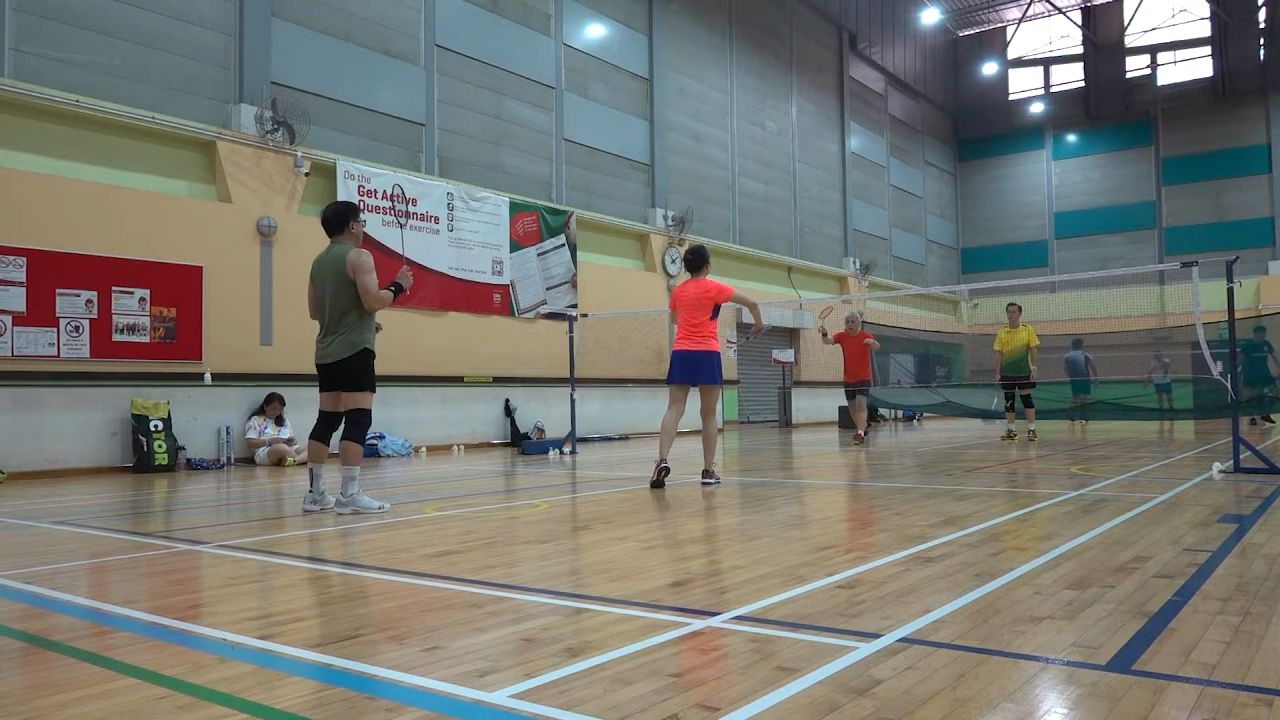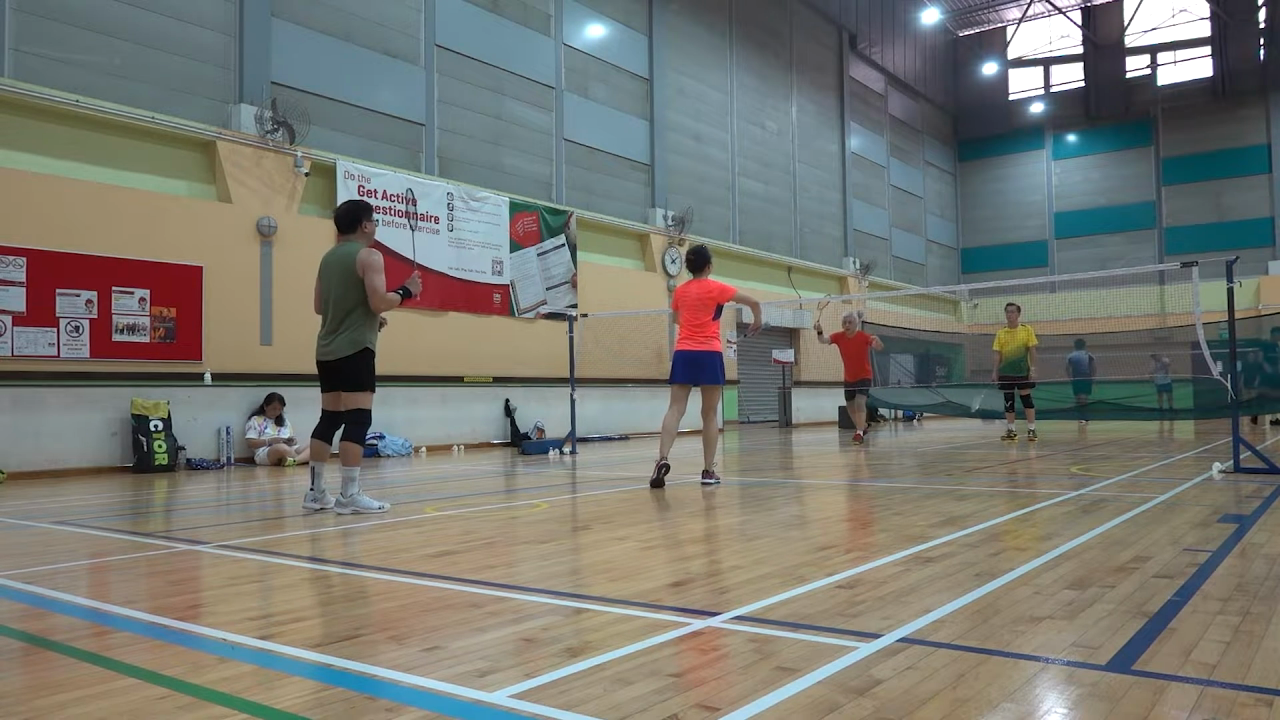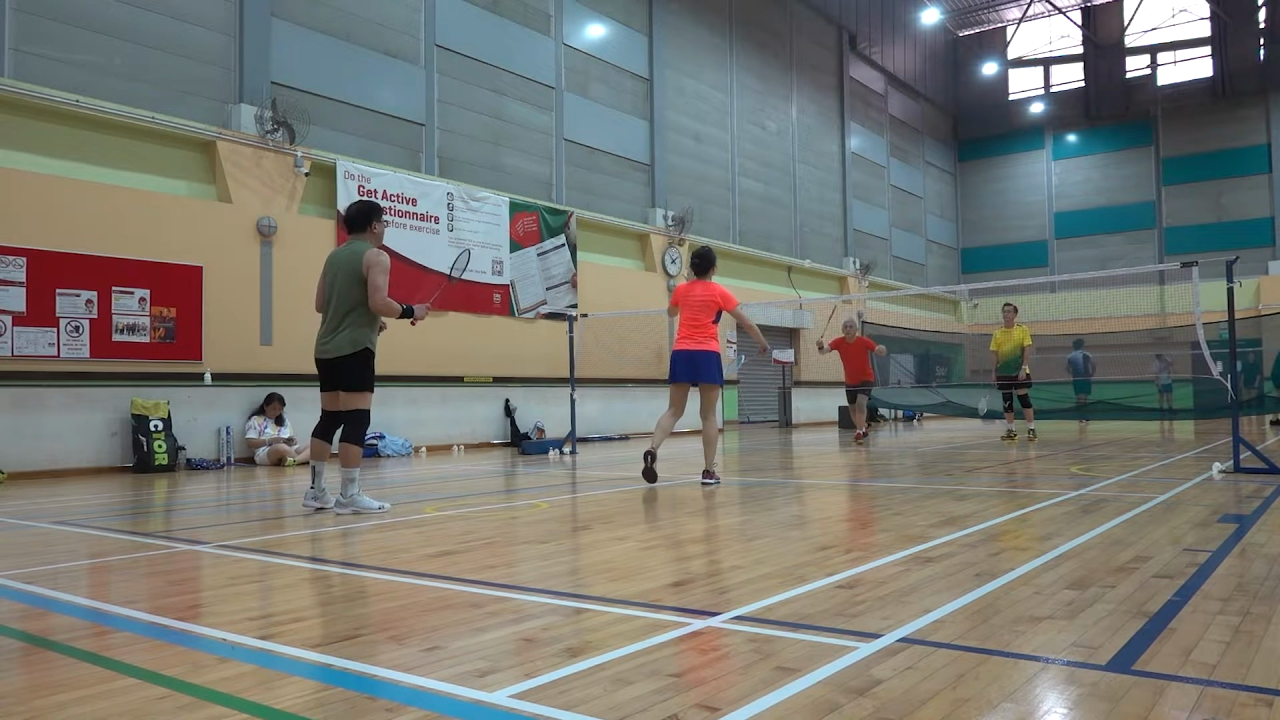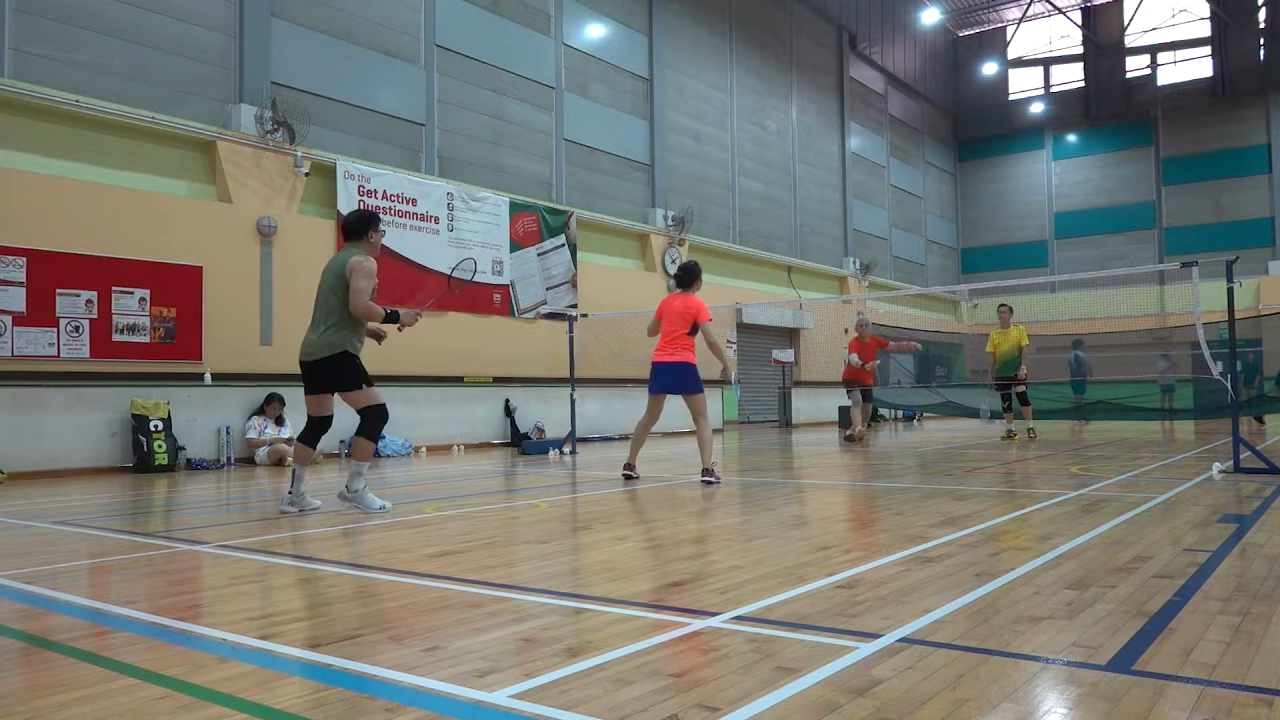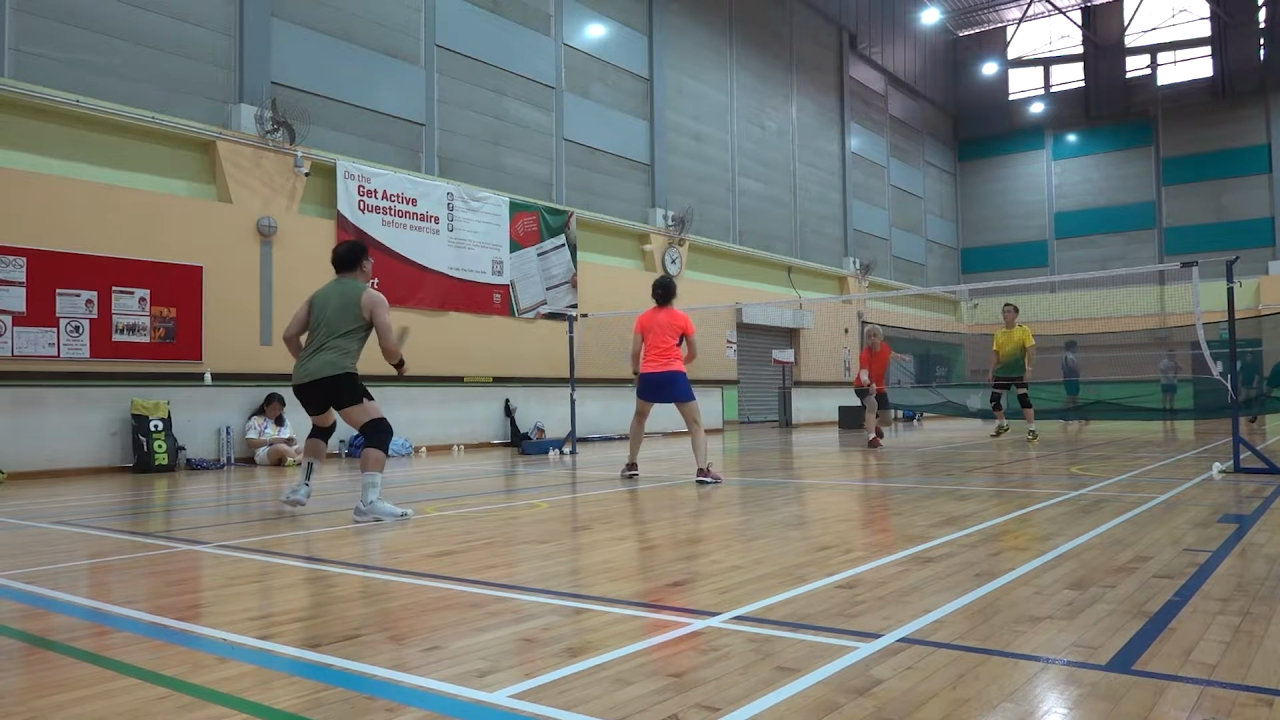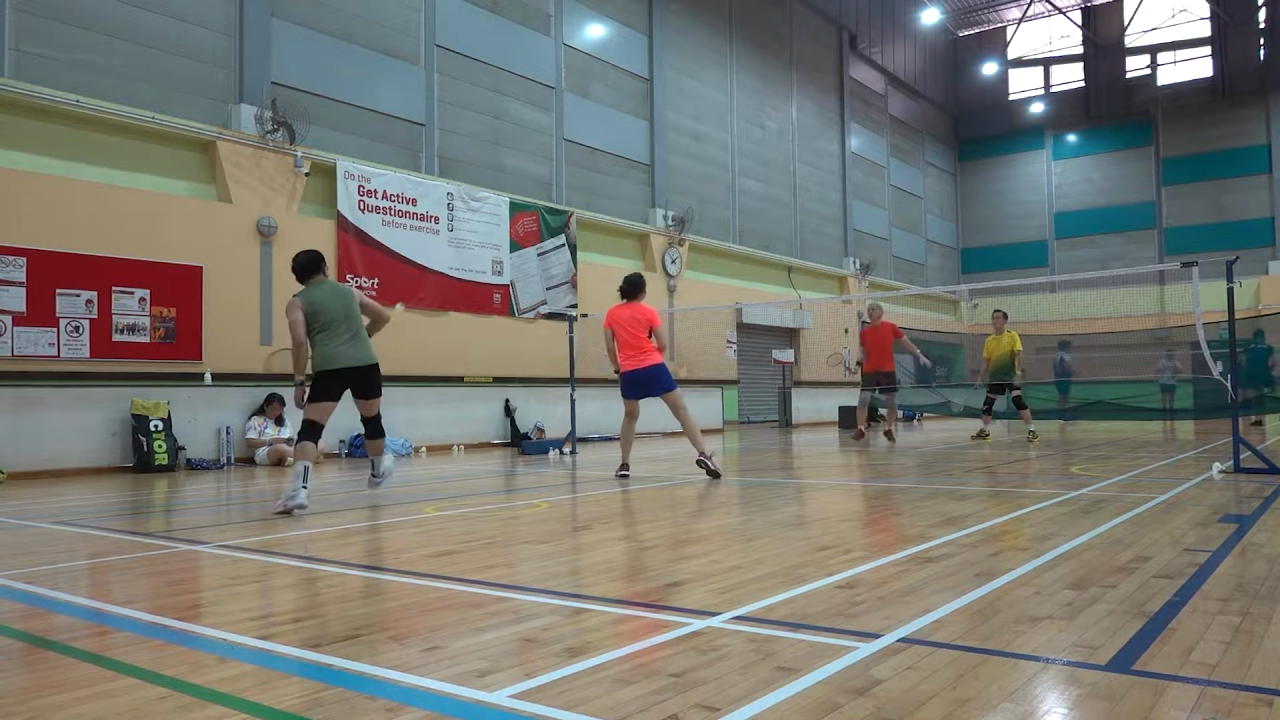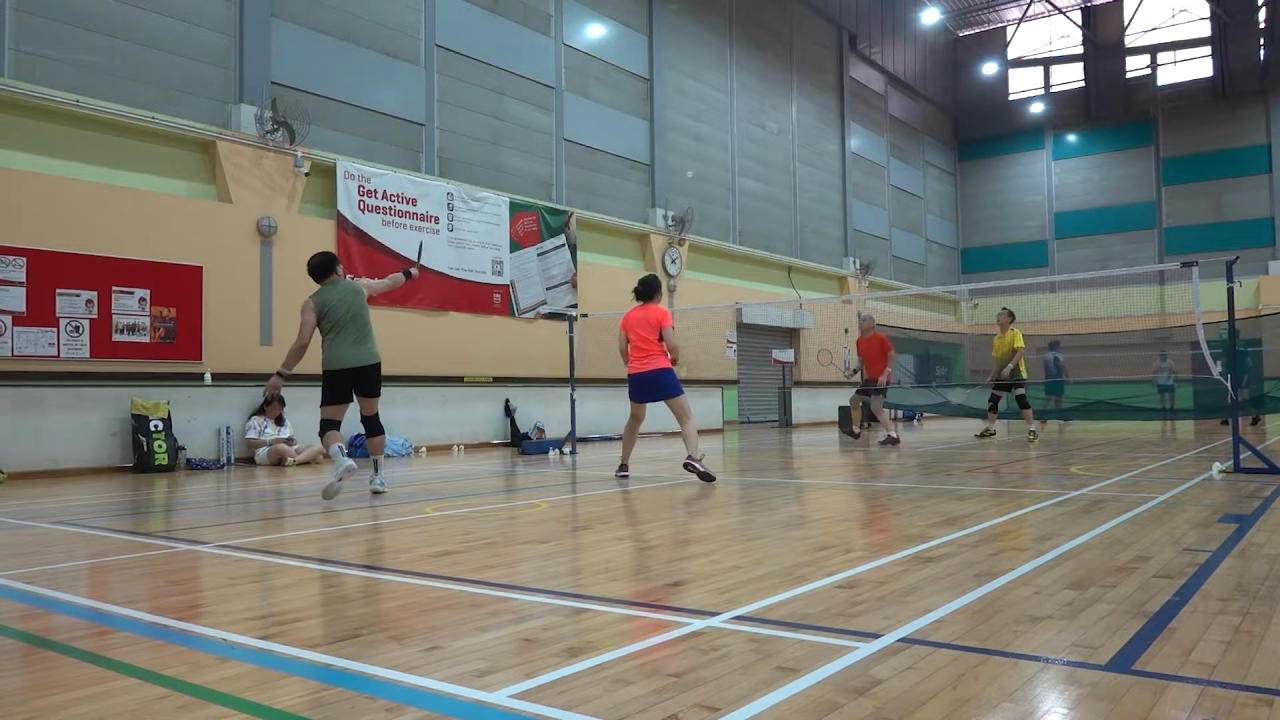
dt=0.4s
person 1, frame 1
left shoulder: (318, 262)
right shoulder: (358, 256)
right elbow: (373, 301)
right wrist: (398, 286)
left hip: (326, 352)
right hip: (354, 351)
left knee: (326, 420)
right knee: (358, 420)
left ankle: (315, 493)
right ankle: (350, 495)
person 1, frame 2
left shoulder: (328, 258)
right shoulder: (369, 256)
right elbow: (379, 301)
right wrist: (407, 291)
left hip: (327, 350)
right hip: (354, 350)
left knee: (329, 419)
right knee: (358, 420)
left ankle: (316, 492)
right ankle: (350, 495)
person 1, frame 3
left shoulder: (333, 256)
right shoulder: (375, 256)
right elbow: (378, 302)
right wrist: (411, 312)
left hip: (326, 349)
right hip: (354, 349)
left knee: (329, 419)
right knee: (356, 421)
left ankle: (316, 490)
right ankle: (349, 495)
person 1, frame 4
left shoulder: (334, 262)
right shoulder: (364, 262)
right elbow: (359, 306)
left wrist: (365, 329)
right wrist: (396, 317)
left hip: (311, 354)
right hip: (335, 353)
left knee: (317, 423)
right knee: (376, 414)
left ankle: (294, 495)
right ankle: (355, 488)
person 1, frame 5
left shoulder: (319, 295)
right shoulder: (372, 297)
left elbow: (290, 335)
right elbow: (388, 346)
right wrist: (399, 363)
left hip: (306, 377)
right hip: (339, 375)
left knee: (323, 428)
right knee: (379, 431)
left ankle: (301, 488)
right ankle: (370, 502)
person 1, frame 6
left shoulder: (298, 302)
right shoulder: (350, 292)
left elbow: (299, 342)
right elbow: (383, 316)
left wrist: (300, 380)
left hip: (329, 368)
right hip: (364, 364)
left knee: (310, 430)
right knee: (372, 419)
left ankle: (299, 490)
right ankle: (378, 471)
person 1, frame 7
left shoulder: (313, 303)
right shoulder: (360, 286)
left elbow: (302, 343)
right elbow: (389, 282)
left wrist: (281, 374)
right wrist: (408, 273)
left hip: (336, 367)
right hip: (368, 363)
left knee: (330, 425)
right knee: (371, 418)
left ankle: (341, 461)
right ankle: (378, 477)
person 2, frame 1
left shoulder: (678, 290)
right shoulder: (714, 288)
right elbow: (751, 303)
right wrist: (758, 324)
left hip: (681, 354)
right hip: (706, 354)
left knee: (674, 410)
right knee: (708, 414)
left ankle: (662, 461)
right ankle: (708, 471)
person 2, frame 2
left shoulder: (679, 291)
right shoulder: (717, 288)
right elbow: (754, 302)
right wrist: (757, 321)
left hip: (683, 354)
right hip: (709, 355)
left knee: (675, 410)
right knee: (709, 414)
left ankle: (663, 459)
right ankle: (708, 471)
person 2, frame 3
left shoulder: (681, 290)
right shoulder: (720, 293)
left elbow: (671, 313)
right elbow: (746, 324)
right wrist: (763, 342)
left hip: (681, 354)
right hip: (707, 355)
left knee: (673, 410)
right knee: (708, 415)
left ankle: (652, 450)
right ankle: (709, 471)
person 2, frame 4
left shoulder: (666, 302)
right shoulder: (698, 305)
left elbow: (650, 332)
right elbow: (710, 340)
right wrist: (725, 364)
left hip: (659, 364)
right hip: (683, 366)
left knee: (649, 417)
right knee: (701, 419)
left ankle: (630, 465)
right ankle: (707, 469)
person 2, frame 5
left shoulder: (643, 318)
right shoulder: (683, 318)
left elbow: (636, 351)
right elbow: (693, 354)
left wrist: (635, 371)
left hip: (648, 375)
right hip: (675, 375)
left knee: (640, 416)
right knee: (695, 425)
left ankle: (631, 464)
right ankle: (702, 470)
person 2, frame 6
left shoulder: (612, 314)
right shoulder: (649, 312)
left elbow: (610, 347)
right elbow: (663, 345)
left wrist: (618, 369)
left hip: (629, 373)
right hip: (654, 367)
left knee: (630, 417)
right knee: (682, 412)
left ankle: (624, 464)
right ankle: (703, 454)
person 2, frame 7
left shoulder: (628, 316)
right shoulder: (662, 312)
left elbow: (622, 349)
right elbow: (671, 345)
right wrist: (674, 358)
left hip: (637, 375)
right hip: (660, 371)
left knee: (635, 420)
right knee: (686, 419)
left ankle: (623, 465)
right ankle: (693, 459)
